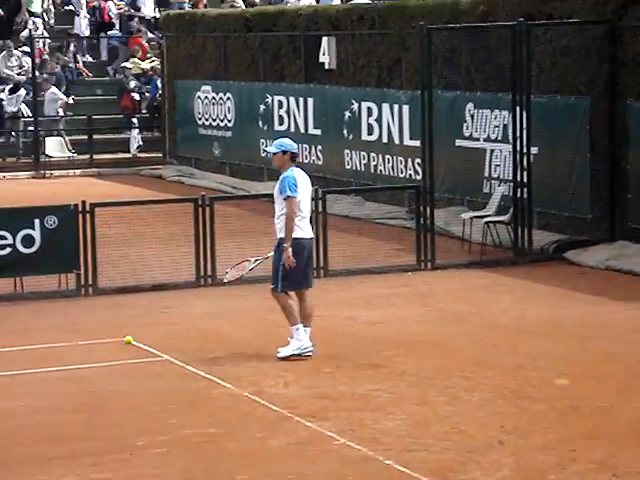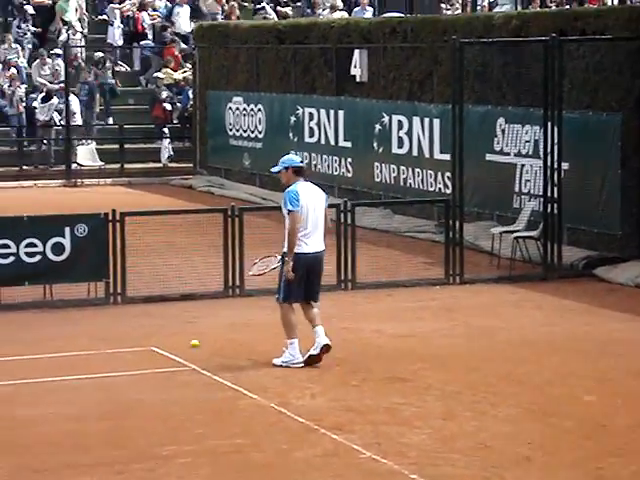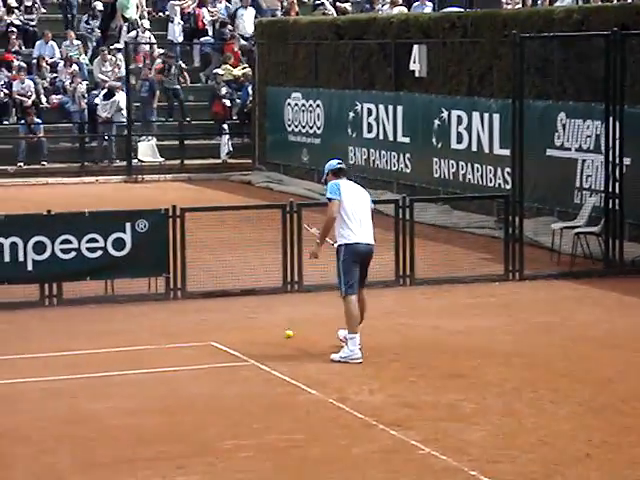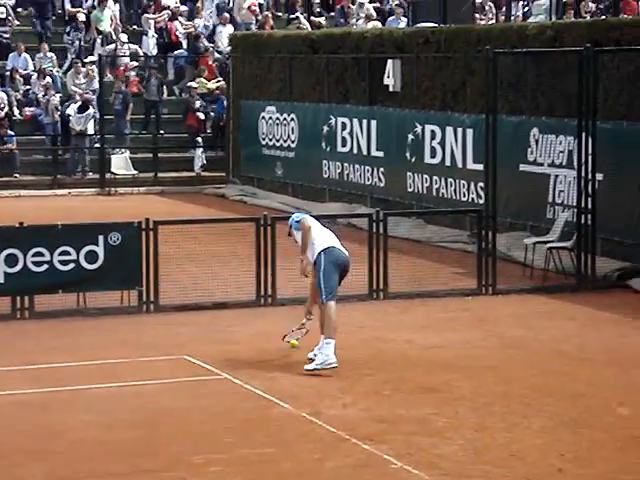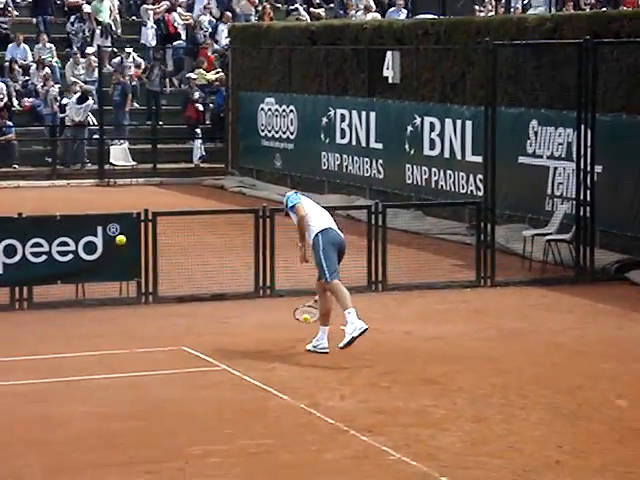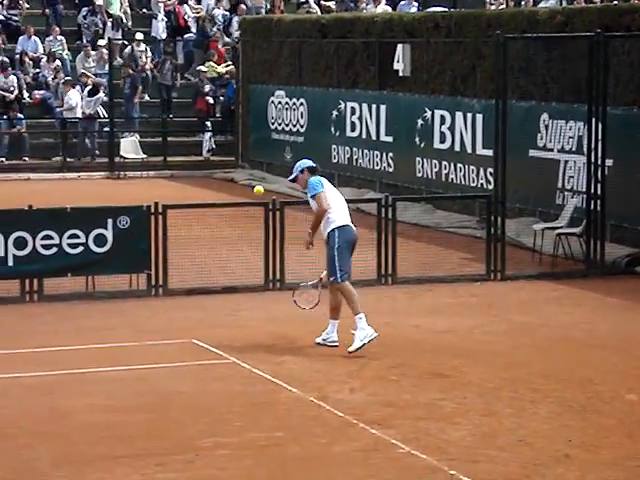
dt=0.3s
person 1, frame 1
left shoulder: (287, 178)
right shoulder: (302, 176)
left elbow: (291, 213)
left wrist: (286, 246)
left hip: (292, 241)
right hip: (306, 239)
left knee: (280, 291)
right knee: (301, 291)
left ankle: (300, 339)
right ankle: (304, 341)
person 1, frame 2
left shoulder: (292, 192)
right shoulder: (319, 191)
left elbow: (294, 228)
right elbow: (326, 224)
left wrist: (288, 260)
left hip: (299, 254)
right hip: (318, 252)
left knee: (285, 302)
right knee: (308, 302)
left ankle: (293, 354)
right ankle: (321, 338)
person 1, frame 3
left shoulder: (335, 185)
right shoulder: (363, 190)
left elbow: (332, 215)
left wrist: (319, 242)
left hip: (350, 244)
right hip: (368, 244)
left knee: (349, 295)
right knee: (357, 290)
left ankle: (352, 349)
right ankle: (353, 334)
person 1, frame 4
left shoulder: (298, 219)
left elbow: (306, 227)
right elbow: (316, 276)
left wrist: (302, 258)
right wrist: (309, 304)
left hip: (327, 256)
right hip: (343, 258)
left knee: (328, 302)
right knee: (325, 300)
left ankle: (328, 354)
right ankle: (323, 349)
person 1, frame 5
left shoulder: (294, 198)
left elbow: (301, 216)
left wrist: (302, 245)
left hip: (324, 238)
right hip: (337, 239)
left knee: (331, 282)
right knee: (321, 287)
left ankle: (354, 323)
right ankle: (321, 340)
person 1, frame 6
left shoulder: (314, 181)
right shoulder: (326, 186)
left elbow: (322, 207)
left wrist: (311, 233)
left hip: (338, 232)
right hip: (345, 232)
left knee: (340, 281)
right knee: (333, 283)
left ankle: (363, 328)
right ankle: (331, 333)
